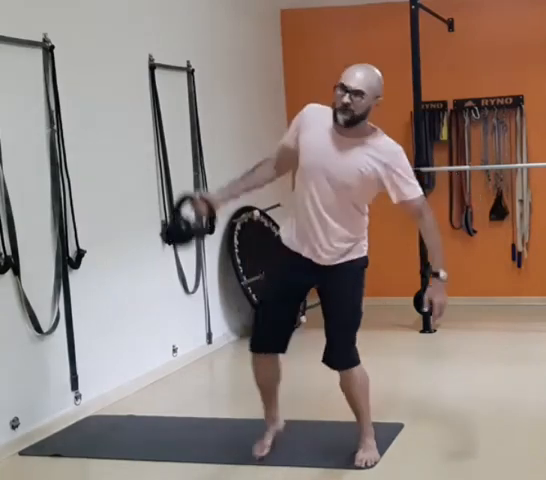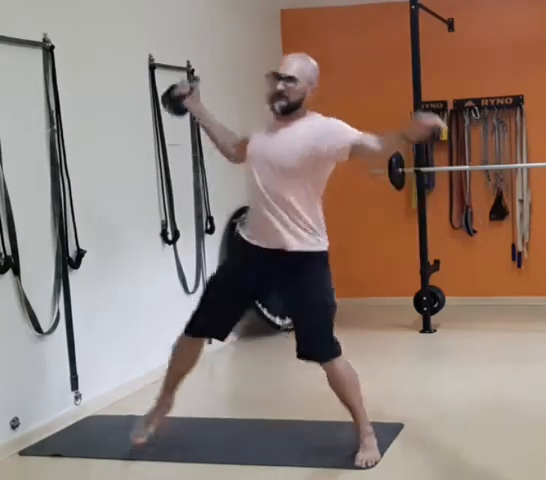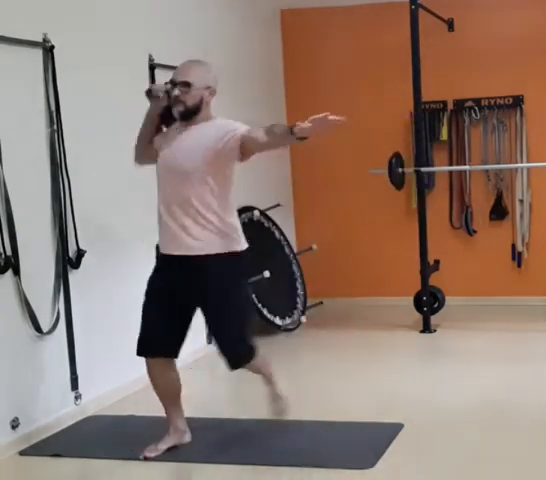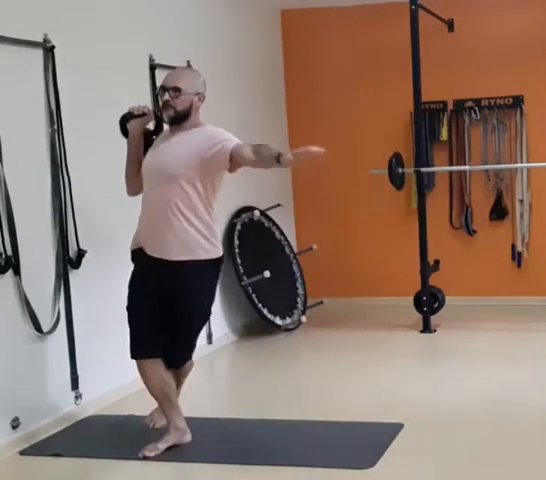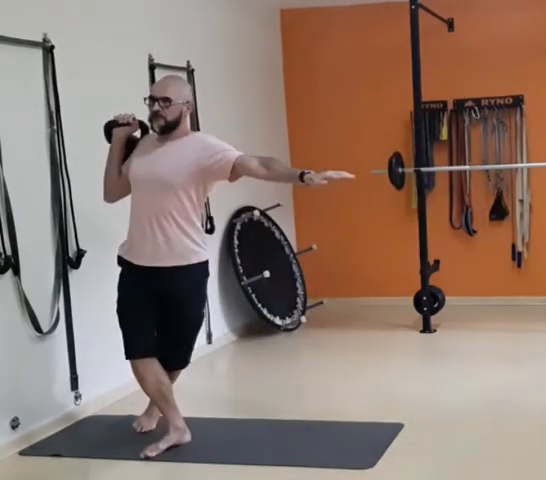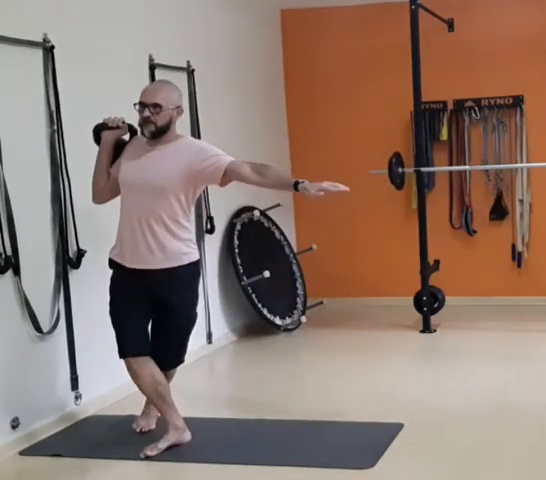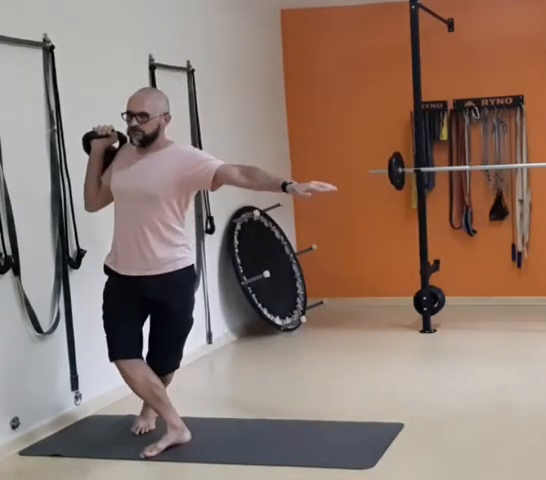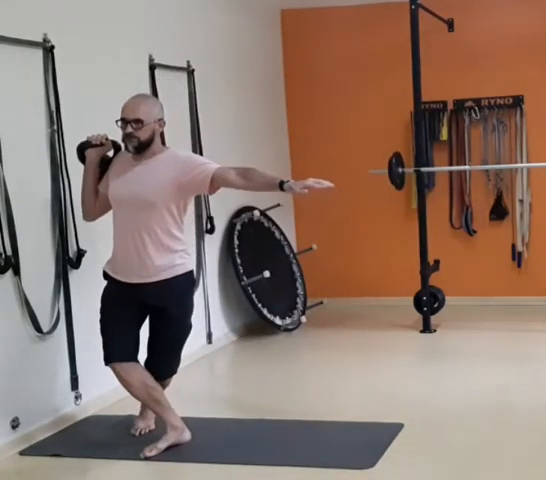
dt=0.3s
person 1, frame 1
left shoulder: (386, 152)
right shoulder: (310, 118)
left elbow: (421, 212)
right elbow: (275, 165)
left wrist: (437, 274)
right wrist: (221, 195)
left hip: (345, 262)
right hip: (293, 253)
left knee: (342, 357)
right knee: (263, 345)
left ankle: (367, 436)
right ankle: (273, 422)
person 1, frame 2
left shoulder: (324, 130)
right shoulder: (266, 123)
left elbow: (375, 146)
right elbow: (236, 151)
left wrist: (410, 135)
right wrist: (198, 109)
left hip: (302, 254)
right hip: (252, 248)
left knee: (324, 352)
right knee: (196, 331)
left ankle: (365, 433)
right ankle: (161, 409)
person 1, frame 3
left shoulder: (223, 132)
right shoulder: (172, 132)
left elbow: (260, 137)
right elbow: (143, 156)
left wrist: (298, 131)
right wrist: (154, 111)
left hip: (219, 258)
right hip: (173, 259)
left knee: (237, 351)
right knee: (154, 351)
left ankle: (270, 381)
right ankle: (176, 428)
person 1, frame 4
left shoulder: (210, 139)
right shoulder: (160, 140)
left elbow: (248, 153)
right elbow: (134, 186)
left wrist: (282, 157)
right wrist: (135, 135)
left hip: (195, 263)
right hip: (149, 260)
left knee: (178, 351)
right knee: (144, 351)
left ankle: (169, 402)
right ankle: (176, 426)
person 1, frame 5
left shoulder: (204, 148)
right shoulder: (144, 146)
left elbow: (256, 165)
right elbow: (112, 193)
left wrist: (305, 176)
right wrist: (118, 143)
left hip: (184, 268)
right hip: (136, 267)
left knee: (173, 355)
right knee: (140, 353)
left ankle: (157, 405)
right ankle: (176, 427)
person 1, frame 6
left shoulder: (194, 152)
right shoulder: (132, 149)
left elbow: (249, 171)
right elbow: (99, 195)
left wrist: (300, 185)
right wrist: (106, 144)
left hip: (176, 269)
right hip: (127, 269)
left knee: (167, 355)
right knee: (134, 354)
left ankle: (154, 406)
right ankle: (176, 426)
person 1, frame 7
left shoulder: (184, 158)
right shoulder: (123, 156)
left elbow: (239, 174)
right elbow: (92, 202)
left wrist: (289, 186)
right wrist: (96, 153)
left hip: (171, 275)
right hip: (123, 275)
left knee: (164, 360)
right knee: (125, 356)
left ankle: (151, 407)
right ankle: (174, 426)
person 1, frame 8
left shoulder: (181, 164)
right shoulder: (118, 164)
left elbow: (236, 176)
right elbow: (90, 212)
left wrist: (285, 184)
right wrist: (91, 163)
left hip: (170, 280)
right hip: (121, 281)
left knee: (162, 365)
right knee: (119, 361)
left ankle: (149, 408)
right ankle: (174, 426)
